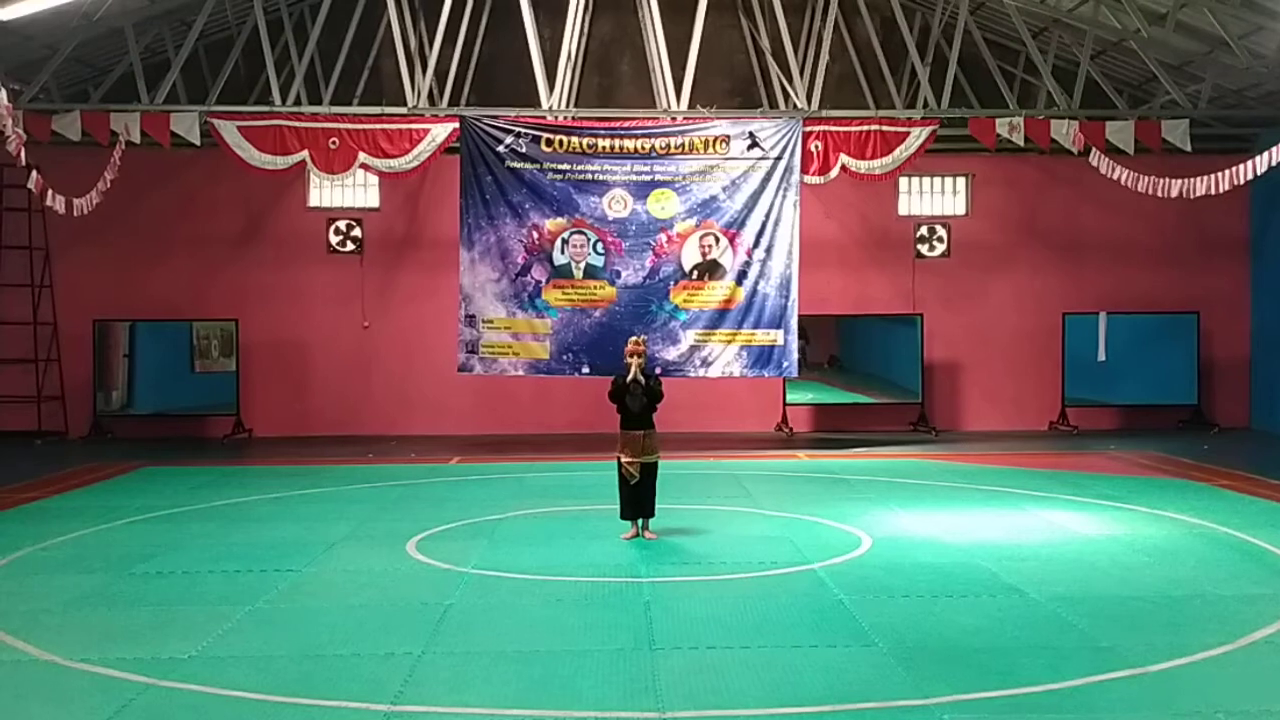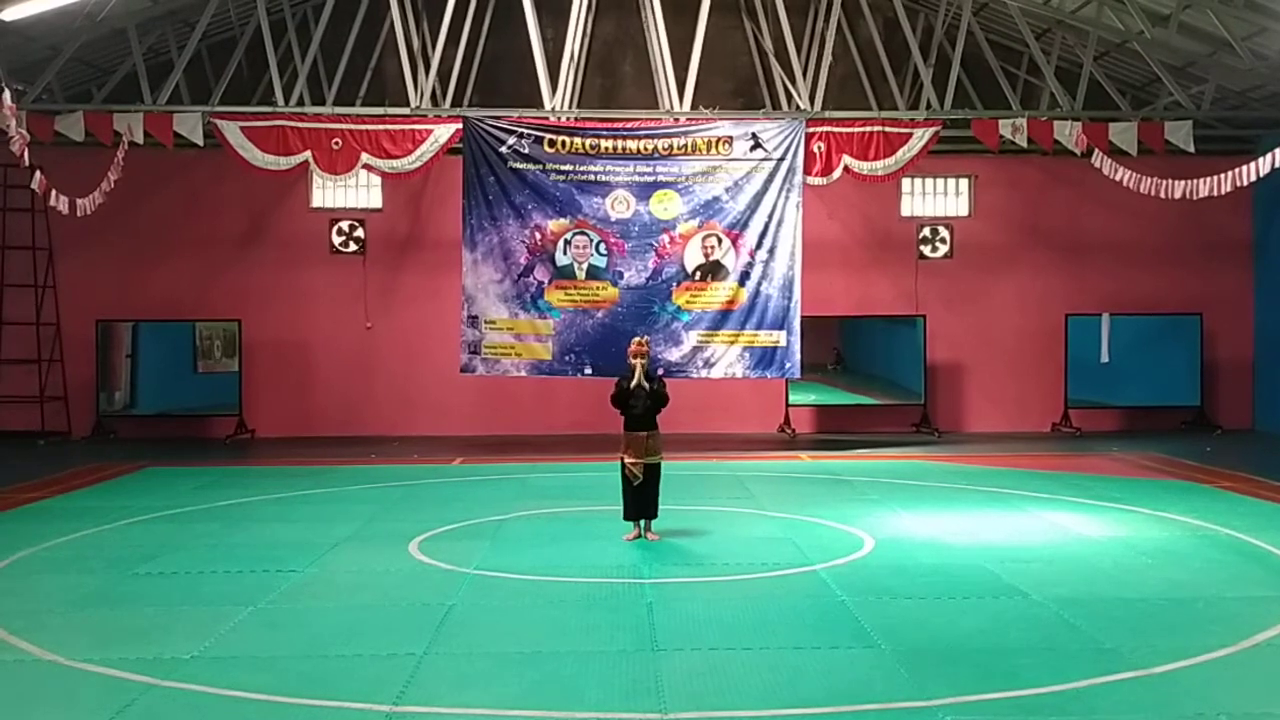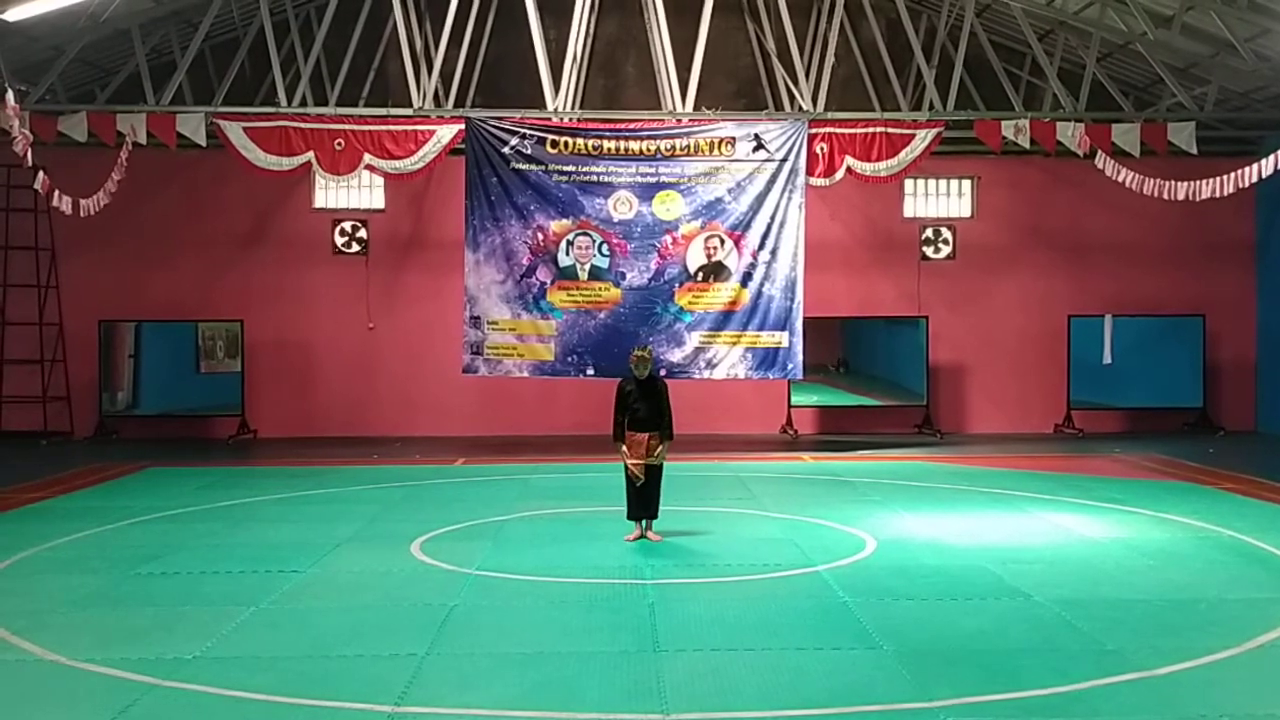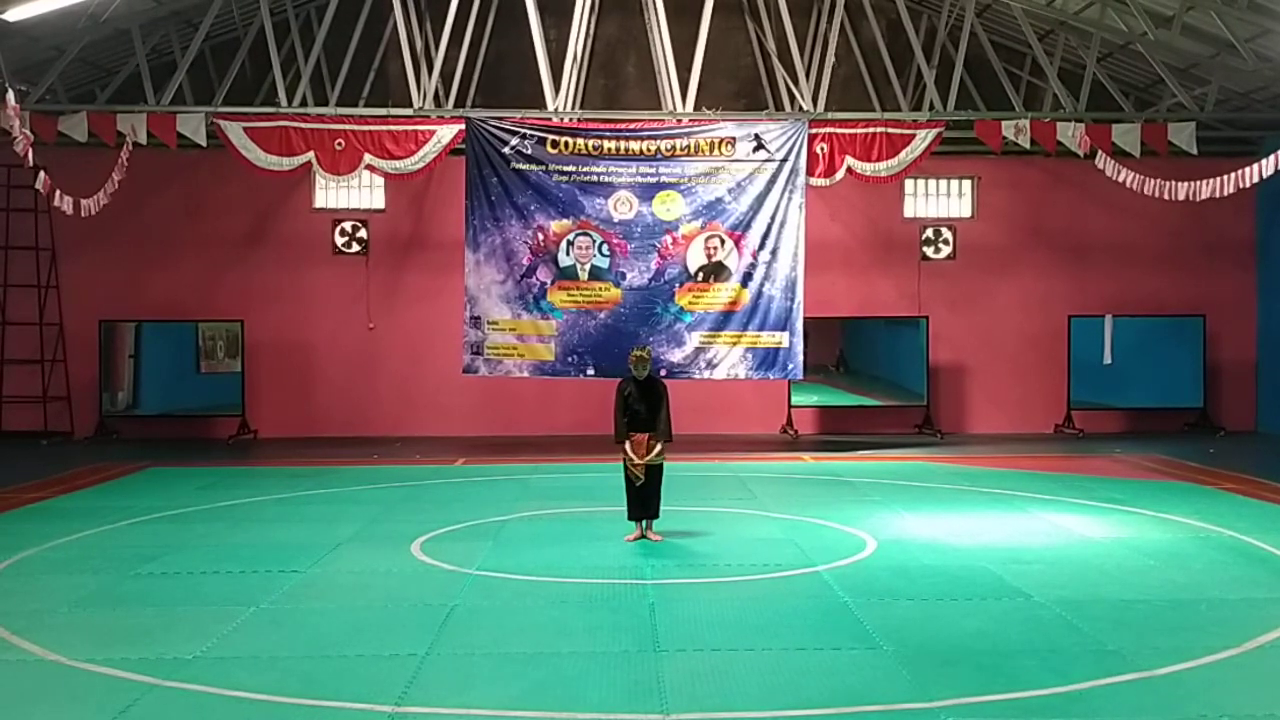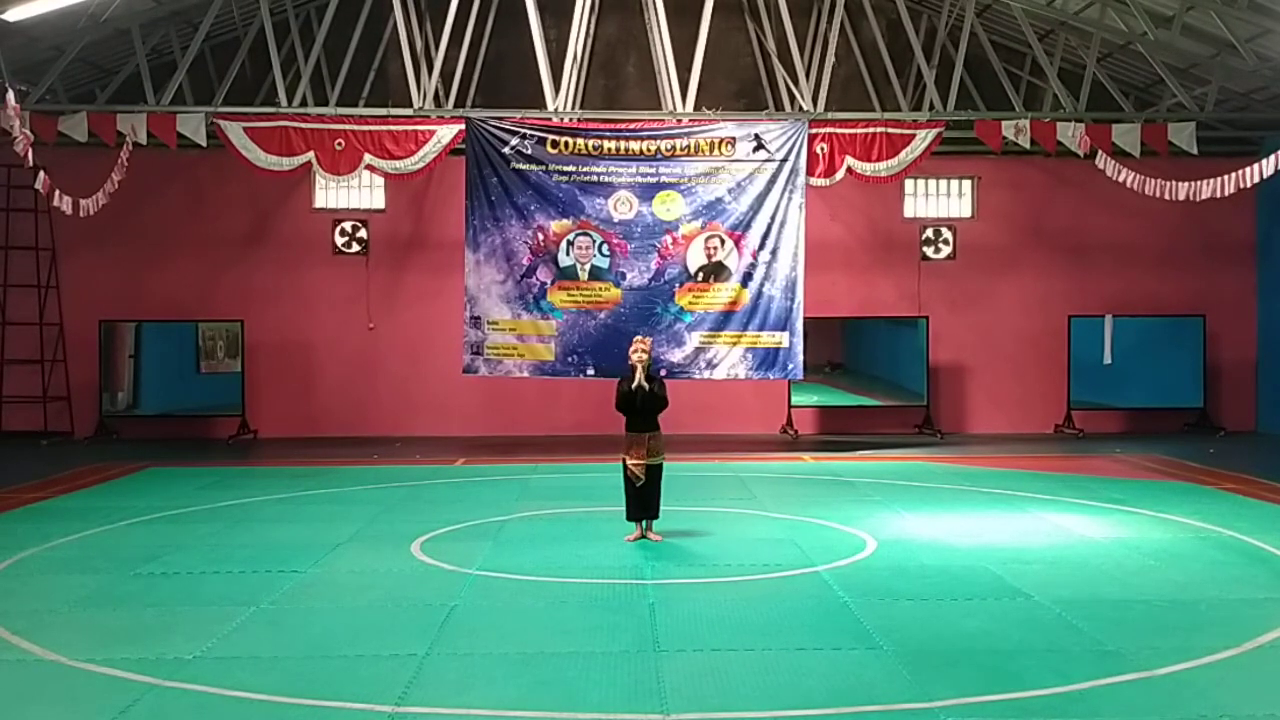
dt=1s
person 1, frame 1
left shoulder: (652, 380)
right shoulder: (620, 380)
left elbow: (657, 397)
right elbow: (613, 397)
left wrist: (641, 379)
right wrist: (629, 378)
left hip: (648, 435)
right hip: (627, 436)
left knee: (647, 482)
right knee: (627, 481)
left ankle: (646, 526)
right ankle: (633, 526)
person 1, frame 2
left shoulder: (656, 381)
right shoulder: (623, 382)
left elbow: (663, 402)
right elbow: (616, 402)
left wrist: (646, 384)
right wrist: (632, 383)
left hip: (651, 437)
right hip: (630, 437)
left knee: (651, 483)
right knee: (631, 483)
left ankle: (648, 527)
right ankle: (635, 527)
person 1, frame 3
left shoulder: (659, 385)
right shoulder: (624, 386)
left elbow: (666, 415)
right elbow: (619, 416)
left wrist: (665, 443)
right wrist: (620, 443)
left hip: (654, 440)
right hip: (632, 440)
left knee: (652, 485)
right knee: (634, 484)
left ankle: (649, 527)
right ankle: (638, 527)
person 1, frame 4
left shoulder: (658, 386)
right shoulder: (624, 386)
left elbow: (663, 414)
right elbow: (619, 415)
left wrist: (661, 441)
right wrist: (625, 441)
left hip: (653, 440)
right hip: (632, 440)
left knee: (653, 485)
right knee: (633, 485)
left ankle: (649, 528)
right ankle: (638, 528)
person 1, frame 5
left shoulder: (656, 382)
right shoulder: (624, 382)
left elbow: (662, 404)
right elbow: (620, 406)
left wrist: (645, 385)
right wrist: (635, 384)
left hip: (653, 438)
right hip: (632, 439)
left knee: (652, 484)
right knee: (633, 484)
left ankle: (649, 528)
right ankle: (638, 528)
